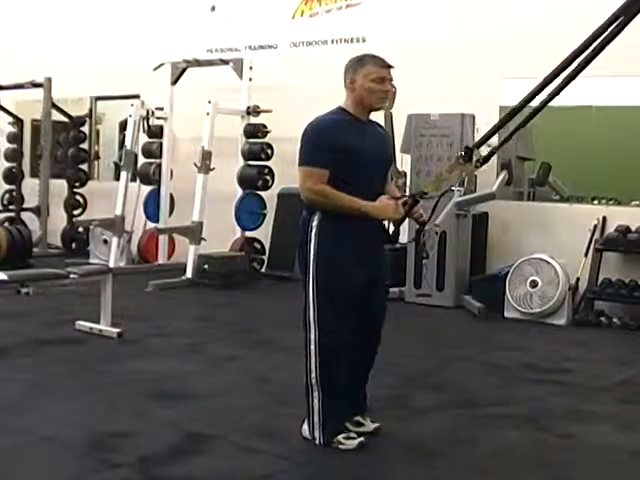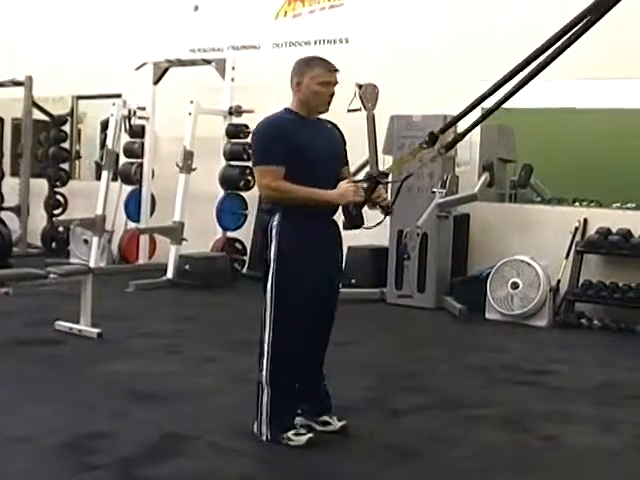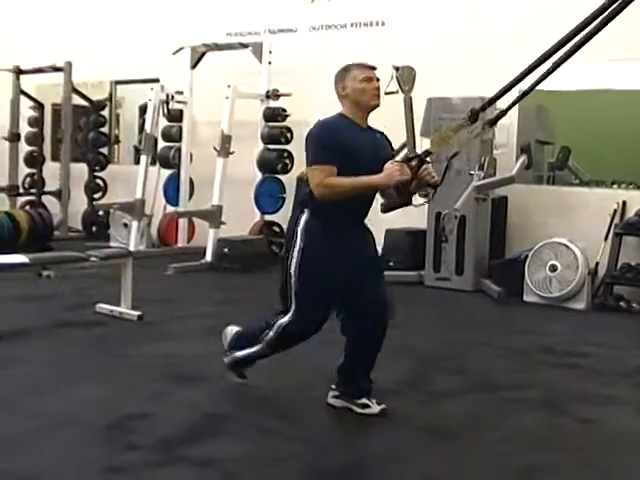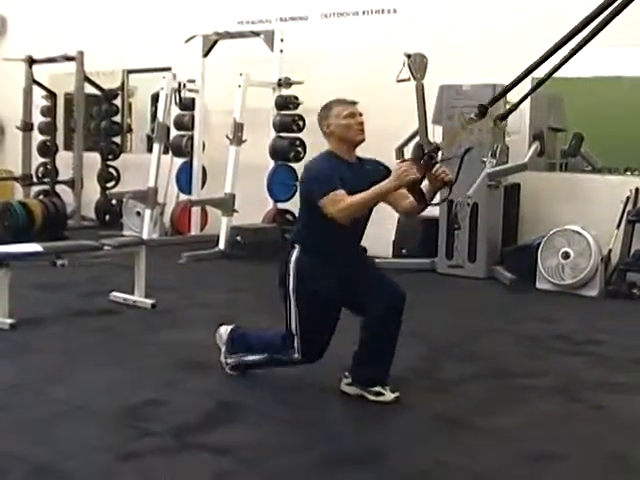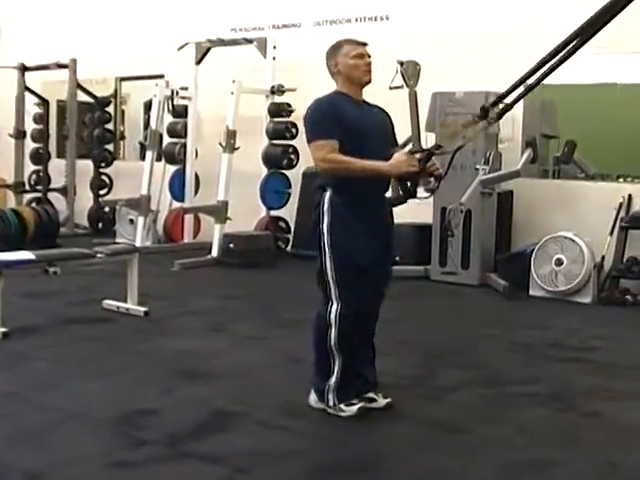
dt=1s
person 1, frame 1
left shoulder: (380, 135)
right shoulder: (324, 129)
right elbow: (311, 189)
left wrist: (401, 204)
right wrist: (371, 208)
left hip: (369, 241)
right hip: (330, 241)
left knee: (368, 329)
right knee: (328, 334)
left ankle: (352, 409)
right ankle: (323, 423)
person 1, frame 2
left shoulder: (332, 132)
right shoulder: (274, 129)
left elbow: (342, 180)
right elbow: (269, 187)
left wrist: (366, 193)
right wrist: (331, 195)
left hip: (326, 234)
right hip: (291, 235)
left knee: (317, 327)
right knee: (283, 329)
left ankle: (314, 407)
right ankle: (274, 420)
person 1, frame 3
left shoulder: (380, 141)
right shoulder: (327, 132)
left elbow: (392, 193)
right elbow: (322, 187)
left wrist: (417, 181)
right wrist: (380, 179)
left hip: (355, 235)
right hip: (316, 234)
left knee: (374, 313)
right knee: (302, 318)
left ankle: (350, 390)
right ankle: (238, 345)
person 1, frame 4
left shoulder: (372, 169)
right shoulder: (320, 169)
left elbow: (408, 206)
right elbow: (341, 211)
left wrist: (432, 187)
right wrist: (391, 184)
left hip: (349, 261)
right hip: (310, 265)
left knee: (390, 300)
right knee: (305, 348)
left ankle: (364, 379)
right ankle: (234, 341)
person 1, frame 5
left shoulder: (379, 115)
right shoulder: (325, 109)
left elbow: (392, 164)
right elbow: (326, 160)
left wrist: (419, 168)
right wrist: (387, 167)
left hip: (376, 213)
right hip: (341, 213)
left knee: (368, 304)
right knee: (340, 304)
left ankle: (361, 384)
right ankle: (328, 390)
